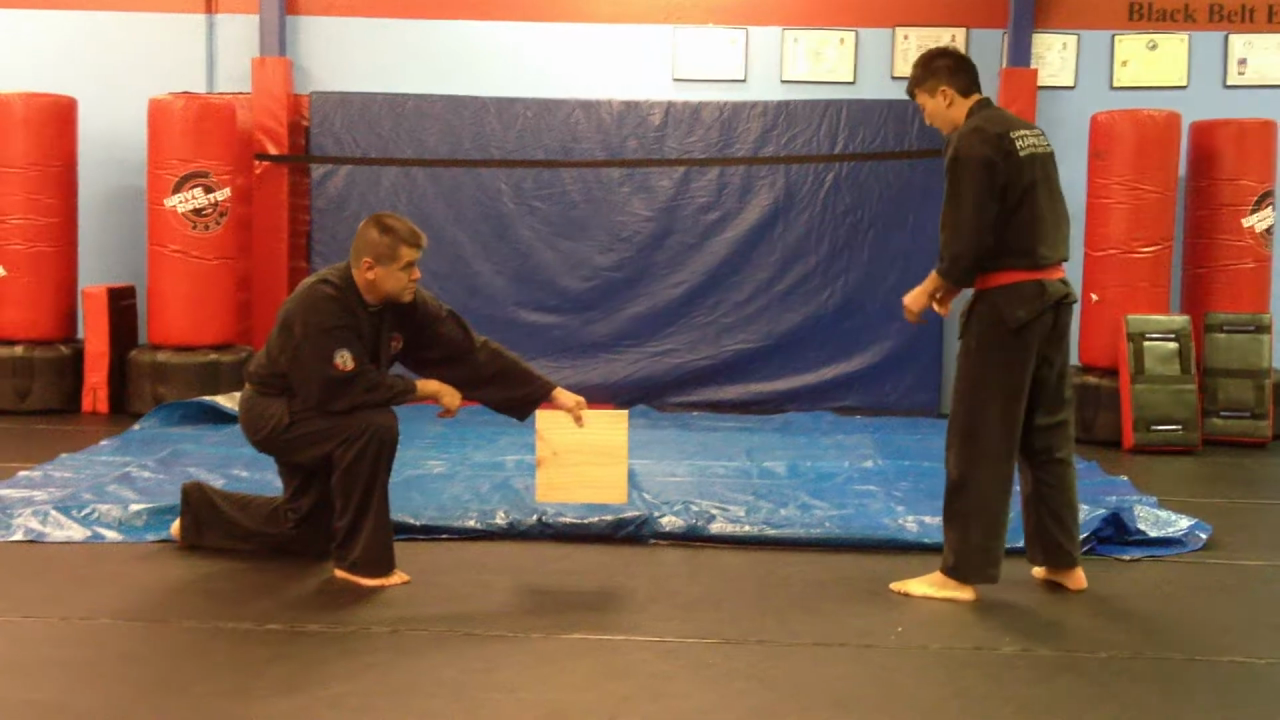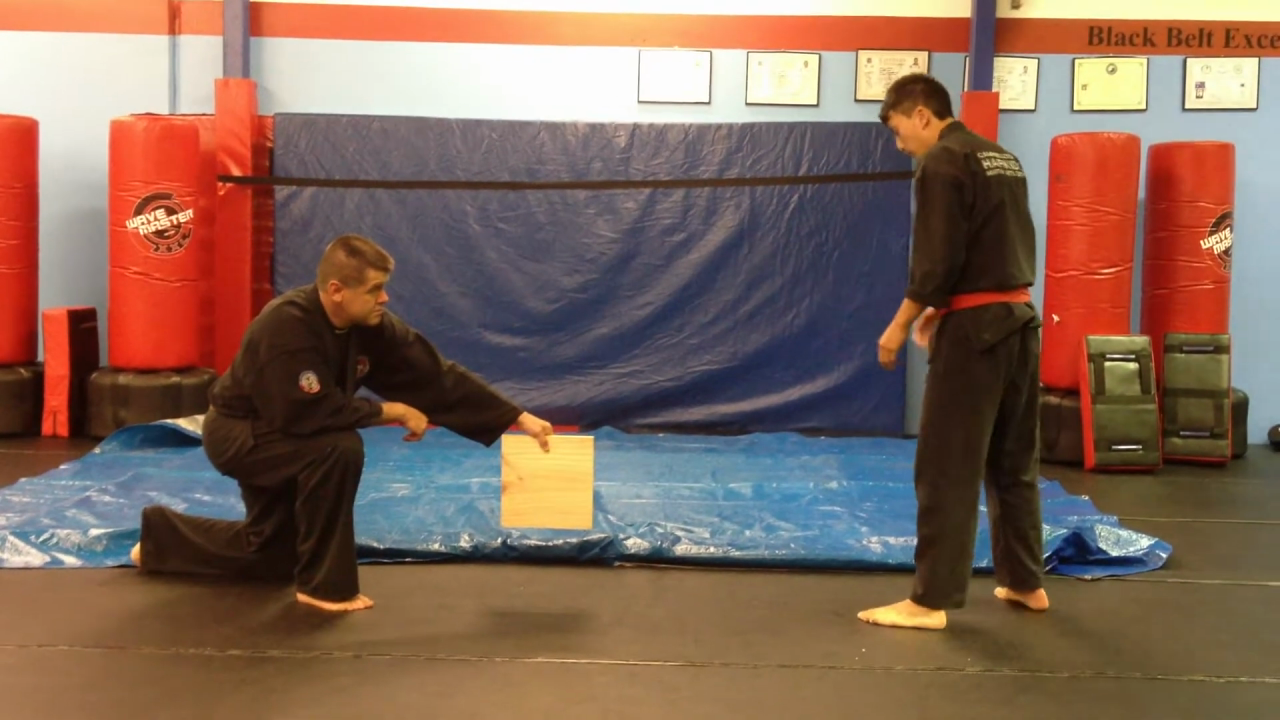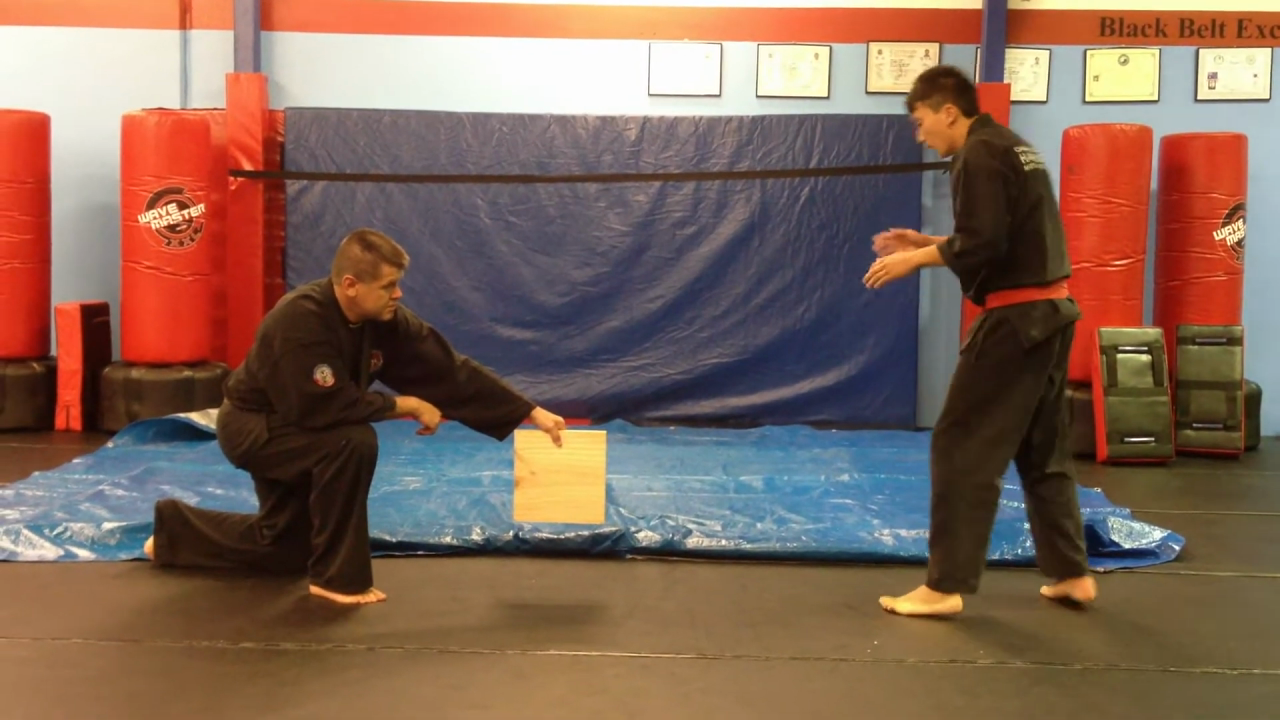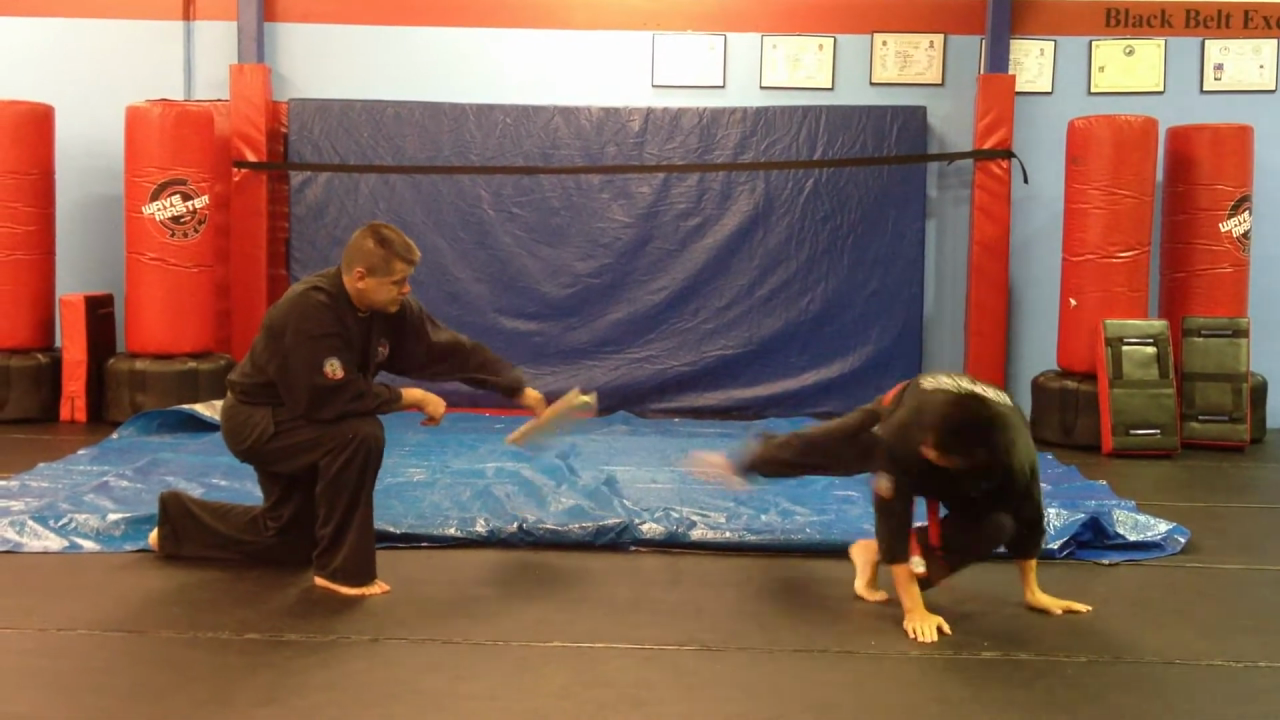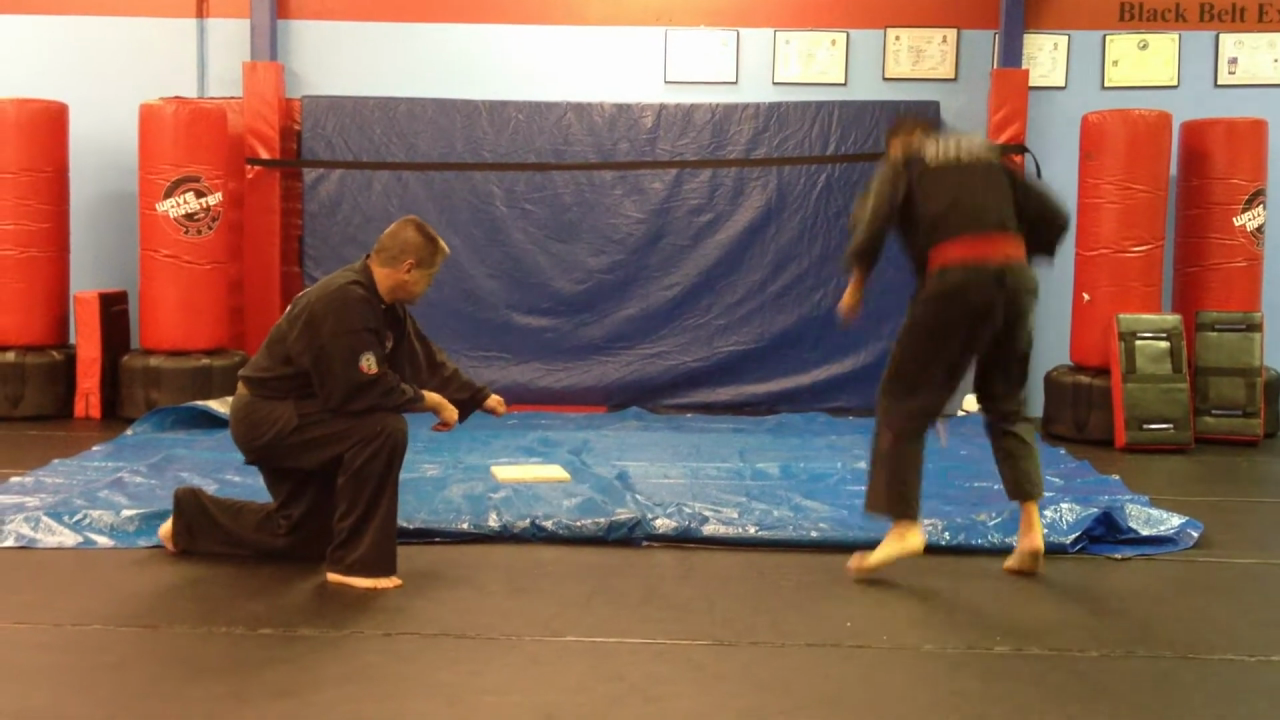
dt=1s
person 1, frame 1
left shoulder: (972, 144)
right shoulder: (1028, 133)
left elbow: (966, 241)
left wrist: (929, 289)
right wrist: (953, 283)
left hip: (1008, 302)
right hip: (1051, 292)
left knee: (978, 440)
right knee: (1047, 434)
left ankle: (962, 573)
right ankle: (1063, 561)
person 1, frame 2
left shoulder: (942, 164)
right shoulder: (1003, 159)
left elbow: (935, 262)
left wrist: (899, 326)
right wrist: (940, 311)
left hip: (975, 324)
right hip: (1019, 316)
left knee: (946, 463)
right knee: (1013, 458)
left ankle: (931, 598)
right ankle: (1025, 581)
person 1, frame 3
left shoulder: (980, 155)
right shoulder: (1015, 150)
left elbow: (983, 242)
left wrist: (914, 259)
right wrist: (927, 243)
left hip: (1017, 319)
right hip: (1052, 311)
left knee: (965, 445)
right knee: (1044, 450)
left ankle: (945, 586)
right ankle: (1071, 573)
person 1, frame 4
left shoulder: (1014, 457)
right shoulder: (907, 424)
left elbow: (1028, 517)
right elbow: (892, 514)
left wrist: (1033, 590)
right wrist: (913, 607)
right hip: (904, 429)
left knee: (998, 525)
right knee: (799, 453)
left ankle: (877, 553)
right ankle: (736, 466)
person 1, frame 5
left shoulder: (901, 163)
right shoulder: (988, 155)
left elbow: (870, 226)
right elbow: (1052, 218)
left wrist: (854, 287)
left hip: (959, 281)
right hip: (1014, 276)
left knee: (902, 403)
right knee: (1006, 407)
left ankle: (904, 530)
right ankle: (1031, 531)
person 2, frame 1
left shoulder: (403, 301)
right shoulder: (320, 304)
left elbow: (469, 351)
right elbow: (347, 389)
left wrist: (551, 392)
right wrist: (428, 389)
left hip: (315, 410)
right hip: (274, 410)
left knee: (310, 531)
right knee: (374, 427)
left ankle: (199, 512)
right ankle: (360, 560)
person 2, frame 2
left shoulder: (371, 325)
right shoulder: (286, 326)
left elbow: (436, 375)
right elbow: (311, 412)
left wrist: (517, 417)
right wrist: (392, 411)
left hip: (278, 435)
right hip: (239, 433)
left knee: (273, 555)
right knee: (339, 449)
left ankle: (160, 535)
right ankle: (323, 583)
person 2, frame 3
left shoulder: (385, 320)
right shoulder: (301, 320)
left elbow: (451, 371)
right elbow: (326, 406)
left wrist: (530, 412)
right wrist: (406, 405)
left hip: (293, 427)
right hip: (253, 426)
left knee: (286, 548)
right knee: (354, 442)
left ankle: (174, 529)
right ankle: (337, 576)
person 2, frame 4
left shoulder: (390, 309)
right shoulder: (309, 310)
left elbow: (450, 349)
right elbow: (330, 398)
left wrist: (517, 387)
right wrist: (409, 397)
left hip: (293, 420)
right hip: (256, 420)
left knee: (291, 535)
right knee: (359, 434)
left ankle: (179, 519)
right ankle: (340, 569)
person 2, frame 5
left shoulder: (382, 303)
right shoulder: (345, 303)
left elbow: (423, 361)
right elbow: (361, 391)
left wrist: (479, 397)
right wrist: (429, 401)
left hip: (288, 417)
right hip: (268, 416)
left knee: (307, 532)
right knee: (383, 429)
left ankle: (192, 518)
right ankle: (355, 562)
